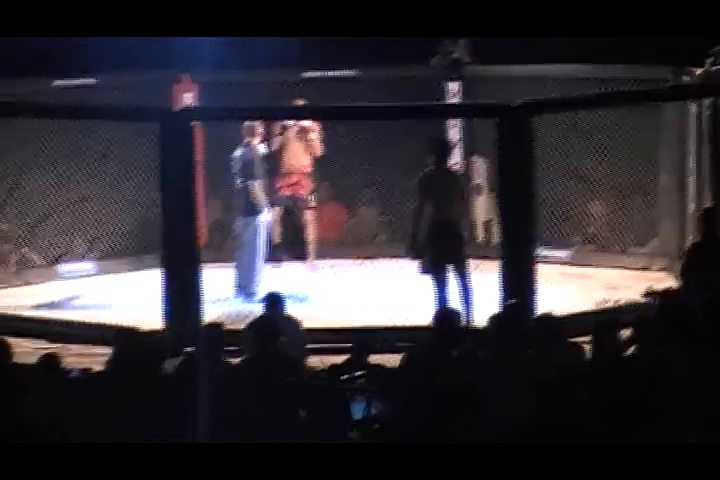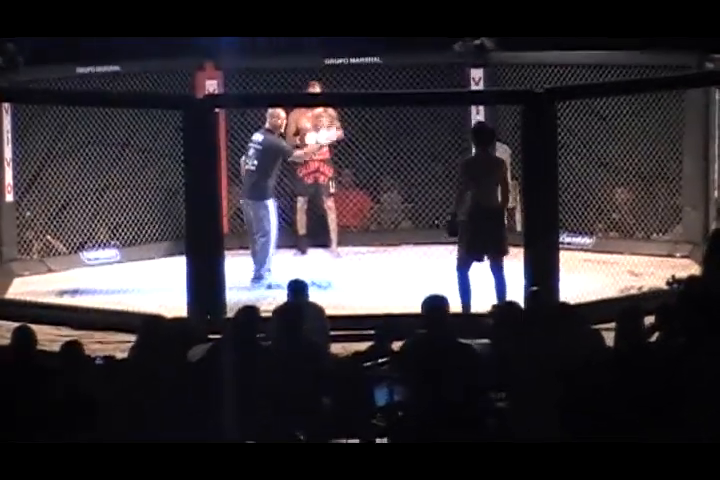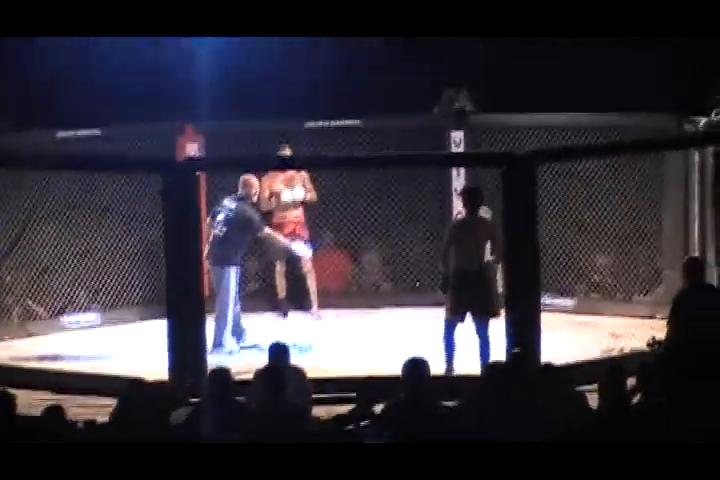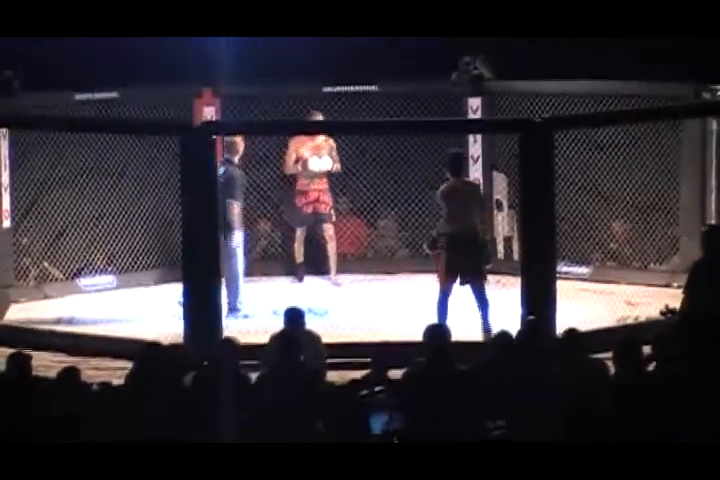
dt=0.5s
person 1, frame 1
left shoulder: (426, 179)
right shoulder: (457, 178)
left elbow: (420, 209)
right elbow: (464, 207)
left wrist: (414, 234)
left hip: (435, 231)
right hip: (454, 230)
left knee: (441, 286)
right knee: (463, 279)
right ankle: (467, 320)
person 1, frame 2
left shoulder: (468, 164)
right shoulder: (500, 164)
left elbow: (462, 193)
right elbow: (506, 194)
left wrist: (455, 216)
left hip: (475, 217)
right hip: (495, 217)
left knee: (462, 269)
right knee: (497, 270)
left ankle: (466, 312)
person 1, frame 3
left shoulder: (456, 226)
right shoulder: (488, 226)
left elbow: (445, 255)
right elbow: (497, 255)
left wrist: (446, 275)
left hip: (459, 279)
right hip: (480, 279)
left knee: (450, 327)
right knee: (482, 331)
left ankle: (449, 368)
person 1, frame 4
left shoulder: (444, 191)
right shoulder: (475, 188)
left elbow: (447, 218)
right elbow: (481, 217)
left wrist: (438, 236)
right wrist: (481, 238)
left hip: (452, 241)
right hip: (473, 241)
left knee: (445, 292)
right knee: (479, 291)
right ankle: (486, 329)
person 2, frame 1
left shoulder: (239, 152)
right shoulder: (252, 155)
right elbow: (254, 185)
right wrist: (264, 209)
left hip: (242, 209)
right hip: (254, 211)
left knee: (243, 250)
right knee: (254, 252)
left ankle: (240, 288)
right ankle: (250, 292)
person 2, frame 2
left shoulder: (257, 136)
right shoulder: (274, 142)
left elbow: (244, 161)
right elbow: (299, 156)
right wrist: (320, 143)
left hip: (248, 194)
right hip: (262, 195)
left knee: (256, 236)
right knee: (267, 236)
left ankle: (261, 275)
right ankle: (260, 277)
person 2, frame 3
left shoulder: (226, 202)
right shoulder: (246, 213)
left elbow: (209, 223)
right elbow: (267, 234)
left wrist: (208, 246)
right wrist: (291, 246)
left hip: (215, 257)
right hip: (227, 261)
left knee: (231, 300)
right knee: (226, 303)
left ankle: (240, 336)
right ankle: (218, 344)
person 2, frame 4
left shoulder: (219, 167)
right shoulder: (235, 174)
right elbow: (233, 204)
right wrist: (236, 230)
right hip: (229, 228)
right knee: (234, 268)
right ankle: (234, 309)
person 3, frame 1
left shoulder: (313, 126)
right shoulder: (283, 124)
left elbow: (318, 152)
right elbow: (273, 147)
left wrist: (310, 131)
right wrist: (281, 130)
left hip: (305, 175)
right hip: (285, 174)
left knee: (309, 217)
right knee: (275, 214)
left ankle: (310, 258)
right ankle: (277, 247)
person 3, frame 2
left shoulder: (329, 112)
right shoulder: (296, 114)
left elbow: (340, 132)
right elbow: (288, 139)
left wrist: (332, 136)
right wrist: (301, 139)
left hip: (324, 162)
right hip: (304, 163)
left knee: (329, 204)
right knee: (301, 204)
left ankle: (334, 246)
right ankle: (302, 242)
person 3, frame 3
left shoulder: (301, 174)
right shoulder: (268, 179)
left elbow: (314, 196)
right elbow: (263, 205)
left wrist: (304, 195)
right wrist: (276, 200)
left hip: (299, 225)
right hip: (279, 226)
left knee: (308, 266)
right knee: (280, 268)
left ankle: (314, 307)
right ankle: (283, 305)
person 3, frame 4
left shoulder: (329, 143)
right shoulder: (296, 142)
left elbow: (338, 166)
right elbow: (287, 168)
left wrist: (331, 166)
right wrist: (302, 166)
left hip: (323, 191)
right hip: (303, 192)
left knee: (329, 233)
right knee: (299, 234)
left ankle: (333, 274)
right ankle: (299, 271)
